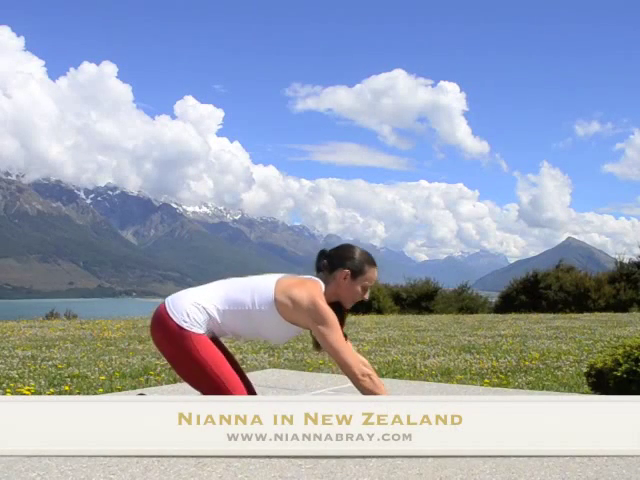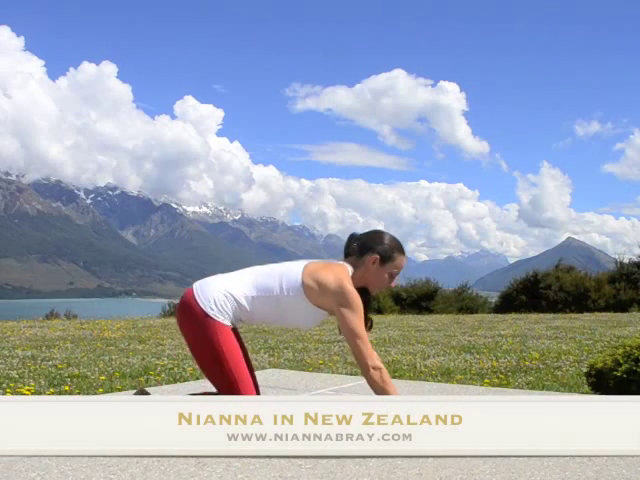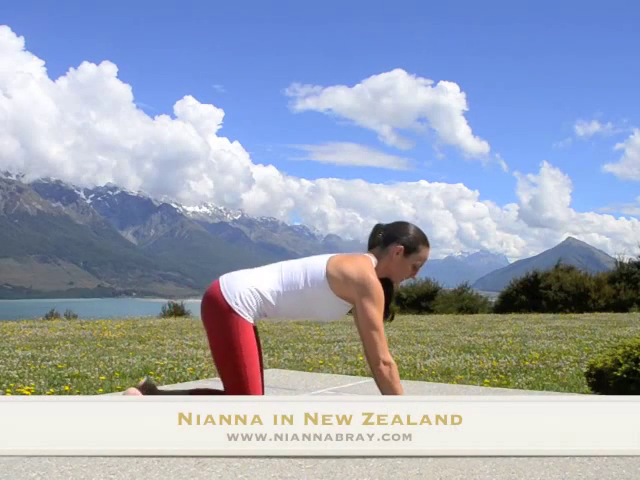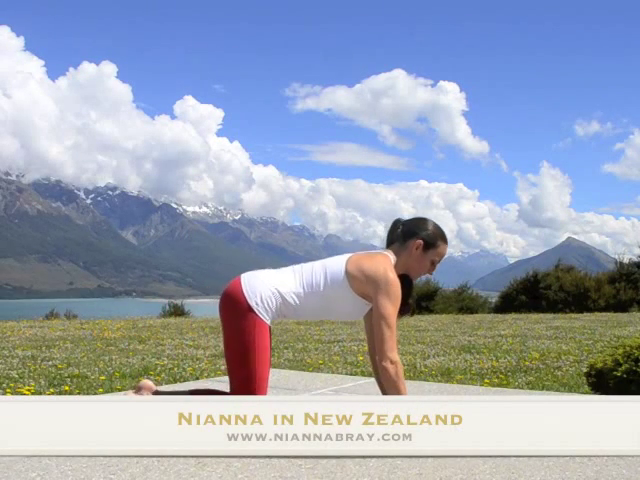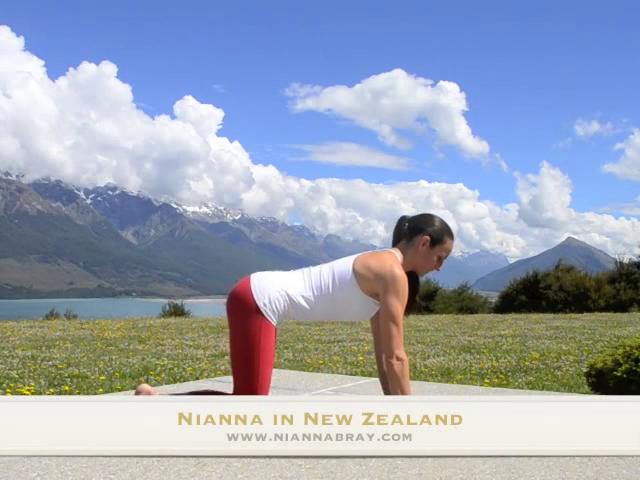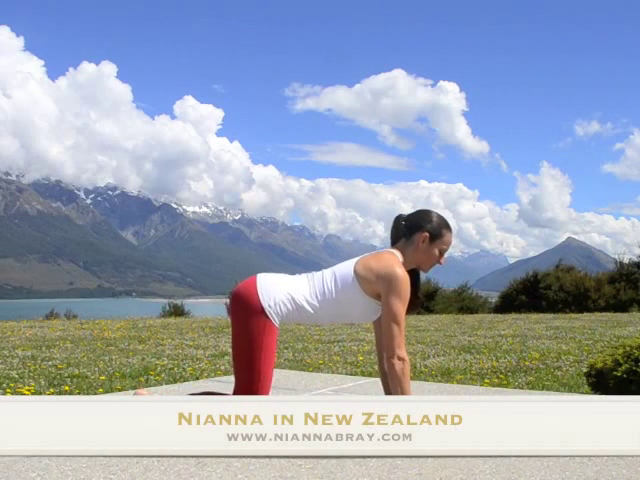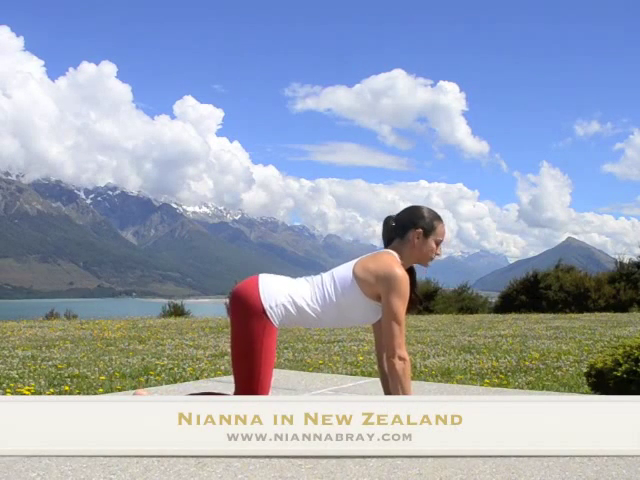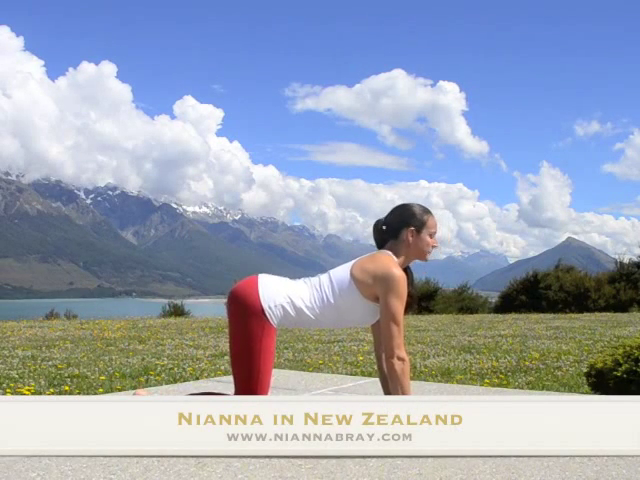
dt=0.3s
person 1, frame 1
left shoulder: (312, 293)
right shoulder: (314, 302)
left elbow: (357, 360)
right elbow: (360, 374)
left hip: (188, 319)
right hip: (179, 321)
person 1, frame 2
left shoulder: (335, 277)
right shoulder: (341, 286)
left elbow: (369, 357)
right elbow: (371, 367)
left hip: (208, 305)
right hip: (205, 307)
person 1, frame 3
left shoulder: (357, 272)
right shoulder: (366, 278)
left elbow: (375, 356)
right elbow: (381, 361)
left hip: (232, 299)
right hip: (230, 301)
left ankle: (151, 393)
person 1, frame 4
left shoulder: (374, 271)
right shoulder: (385, 275)
left elbow: (376, 355)
right elbow: (388, 359)
left hip: (248, 297)
right hip: (250, 300)
left knee: (249, 400)
left ankle: (154, 394)
person 1, frame 5
left shoulder: (381, 269)
right shoulder: (393, 272)
left elbow: (383, 354)
right elbow: (395, 357)
left hip: (256, 297)
right hip: (257, 299)
left ankle: (154, 398)
person 1, frame 6
left shoulder: (382, 269)
right shoulder: (395, 273)
left elbow: (385, 354)
right elbow: (396, 357)
left hip: (258, 296)
right hip: (261, 301)
left knee: (249, 400)
person 1, frame 7
left shoulder: (382, 268)
right shoulder: (394, 273)
left elbow: (384, 354)
right elbow: (397, 357)
left hip: (260, 297)
right hip: (261, 301)
person 1, frame 8
left shoulder: (382, 266)
right shoulder: (391, 273)
left elbow: (384, 353)
right elbow: (395, 356)
left hip: (258, 296)
right hip: (258, 300)
